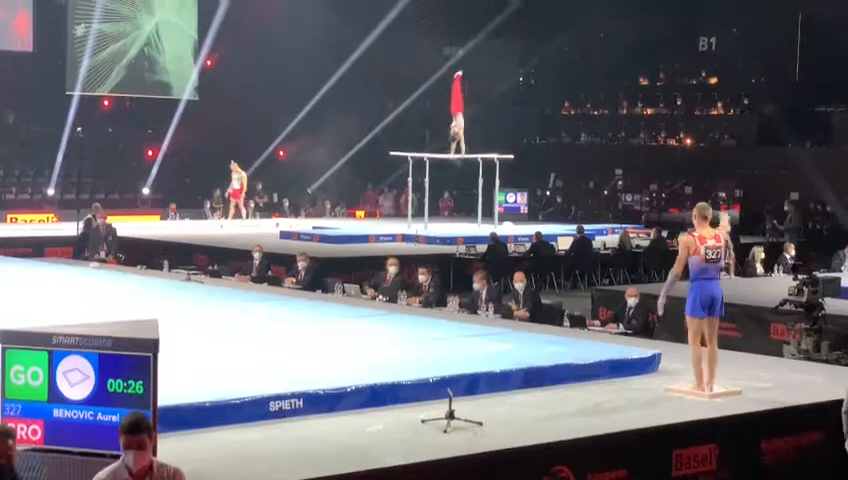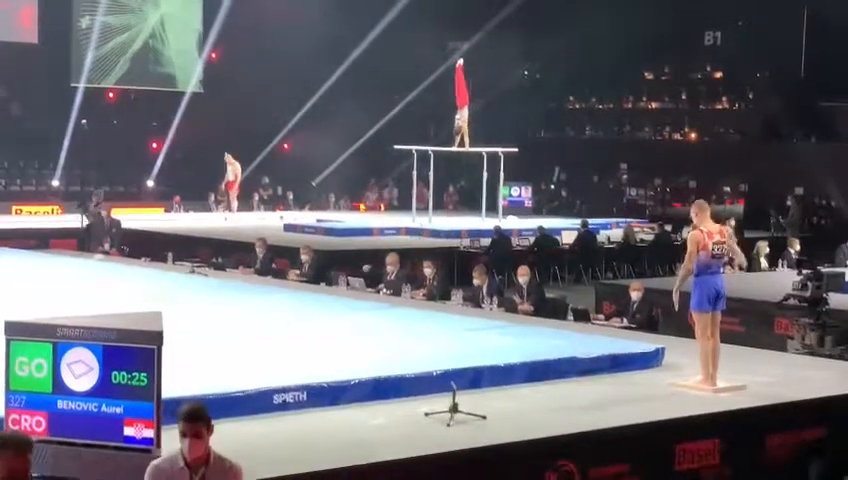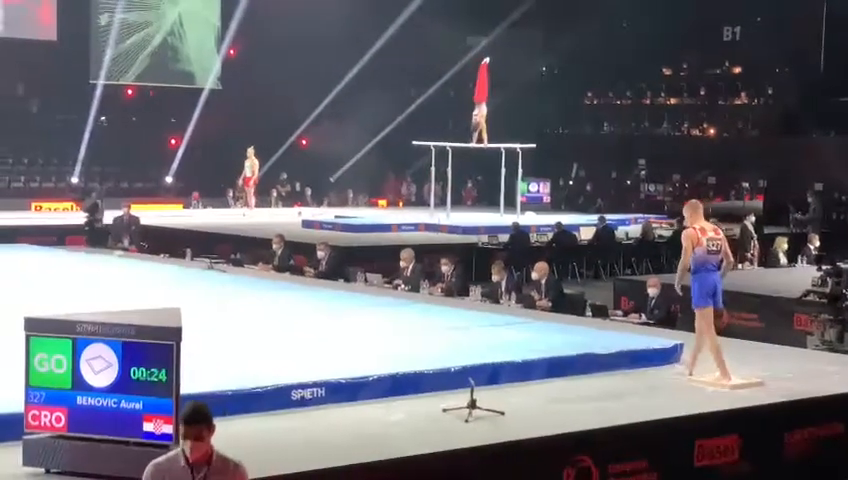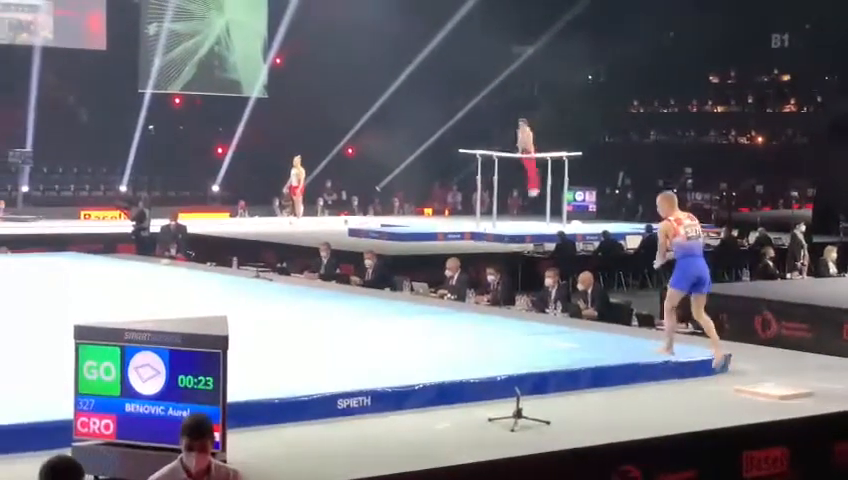
dt=1s
person 1, frame 1
left shoulder: (688, 239)
right shoulder: (720, 236)
left elbow: (677, 271)
left wrist: (663, 294)
left hip: (699, 290)
right hip: (716, 289)
left knee: (695, 340)
right knee: (711, 340)
left ankle: (699, 384)
right ankle: (710, 383)
person 1, frame 2
left shoulder: (696, 235)
right shoulder: (723, 231)
left elbow: (688, 266)
right elbow: (735, 252)
left wrist: (676, 288)
right wrist: (741, 258)
left hip: (703, 283)
right hip: (718, 281)
left knee: (702, 335)
right knee: (714, 334)
left ankle: (705, 378)
right ankle: (713, 377)
person 1, frame 3
left shoulder: (689, 233)
right shoulder: (718, 232)
left elbow: (685, 261)
right elbow: (729, 261)
left wrist: (678, 280)
left hip: (701, 280)
right hip: (715, 279)
left knee: (709, 330)
right knee: (701, 326)
left ankle: (724, 373)
right ankle: (690, 366)
person 1, frame 4
left shoulder: (666, 225)
right shoulder: (693, 219)
left elbow: (662, 254)
left wrist: (658, 263)
left hip: (684, 267)
right hip: (701, 265)
left knee: (669, 307)
right knee: (700, 314)
left ankle: (668, 348)
right ankle: (716, 348)
